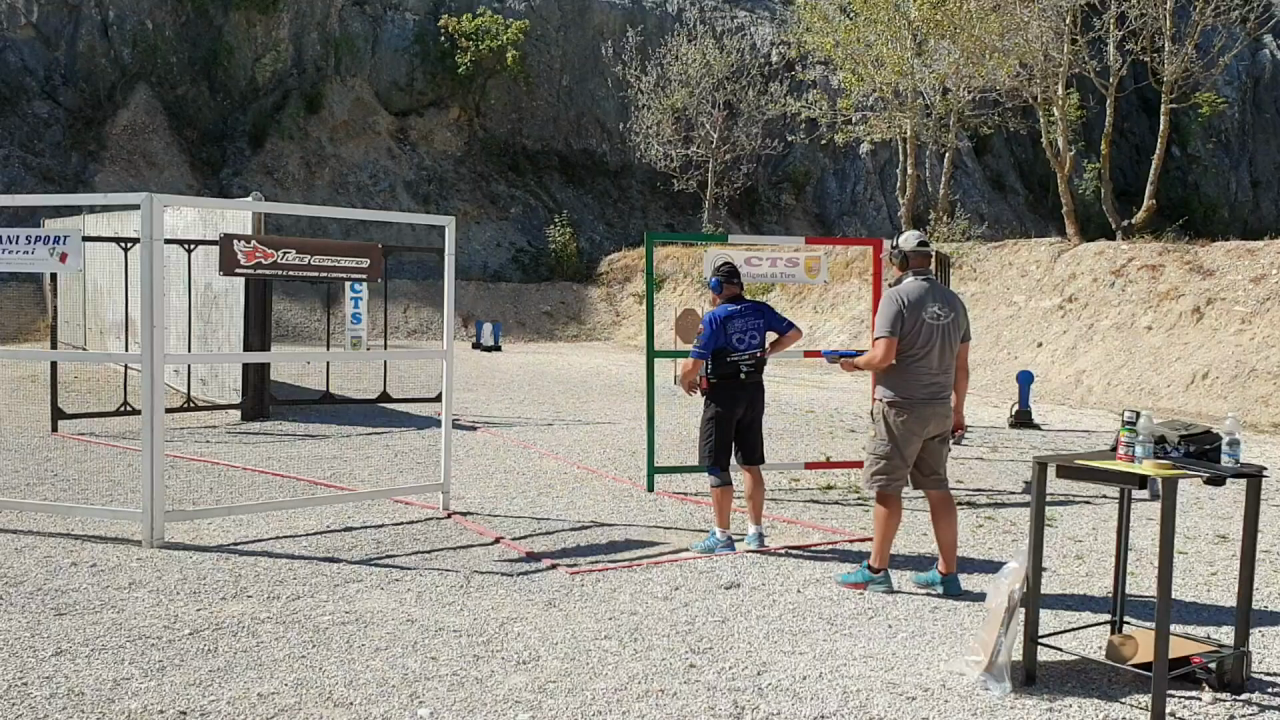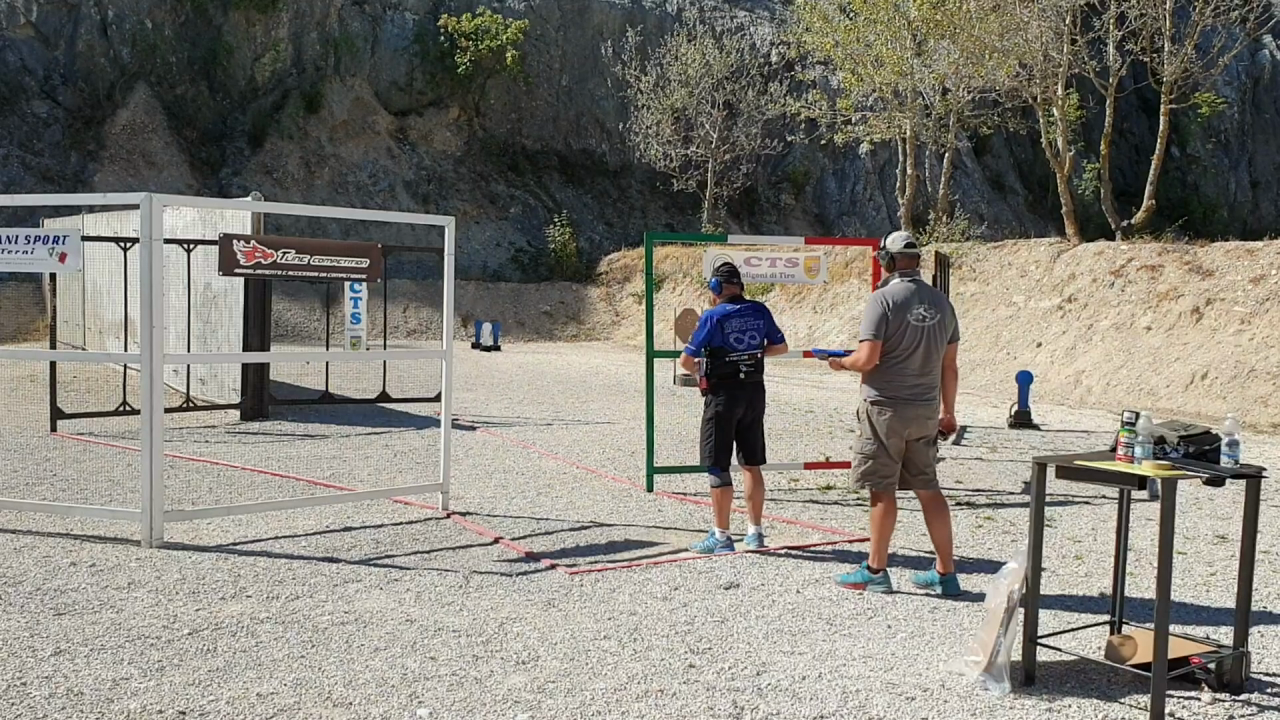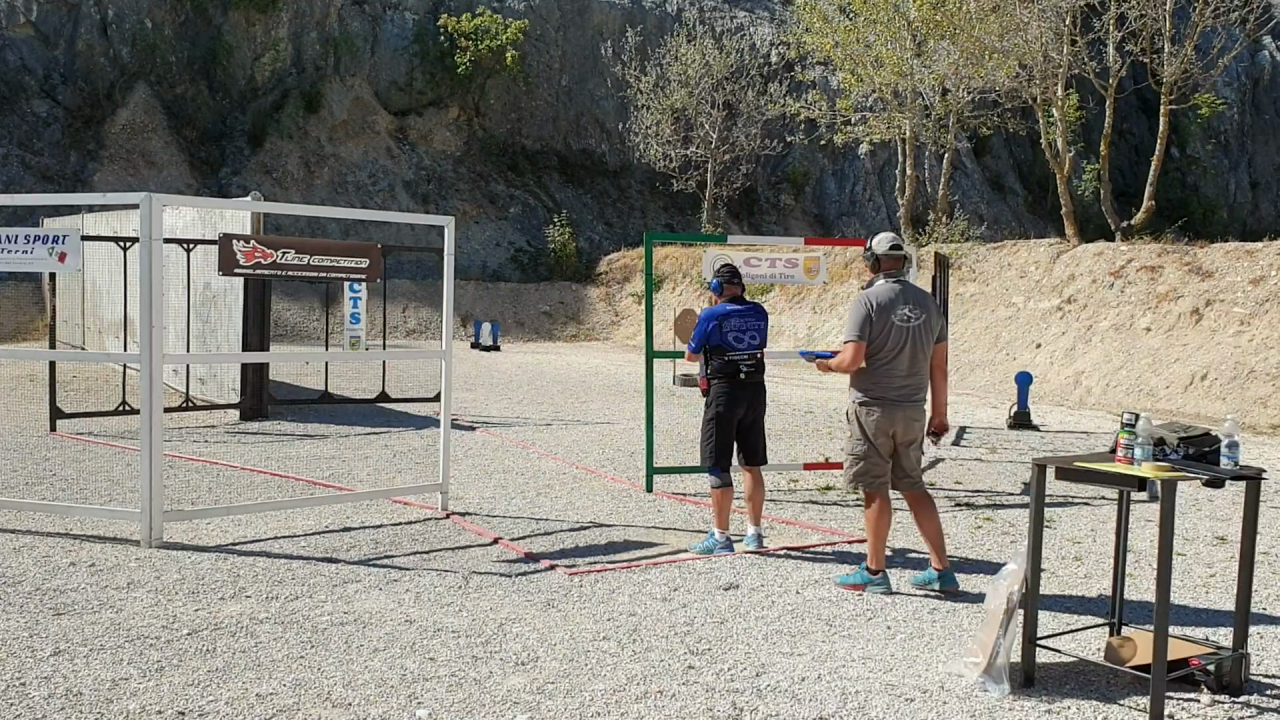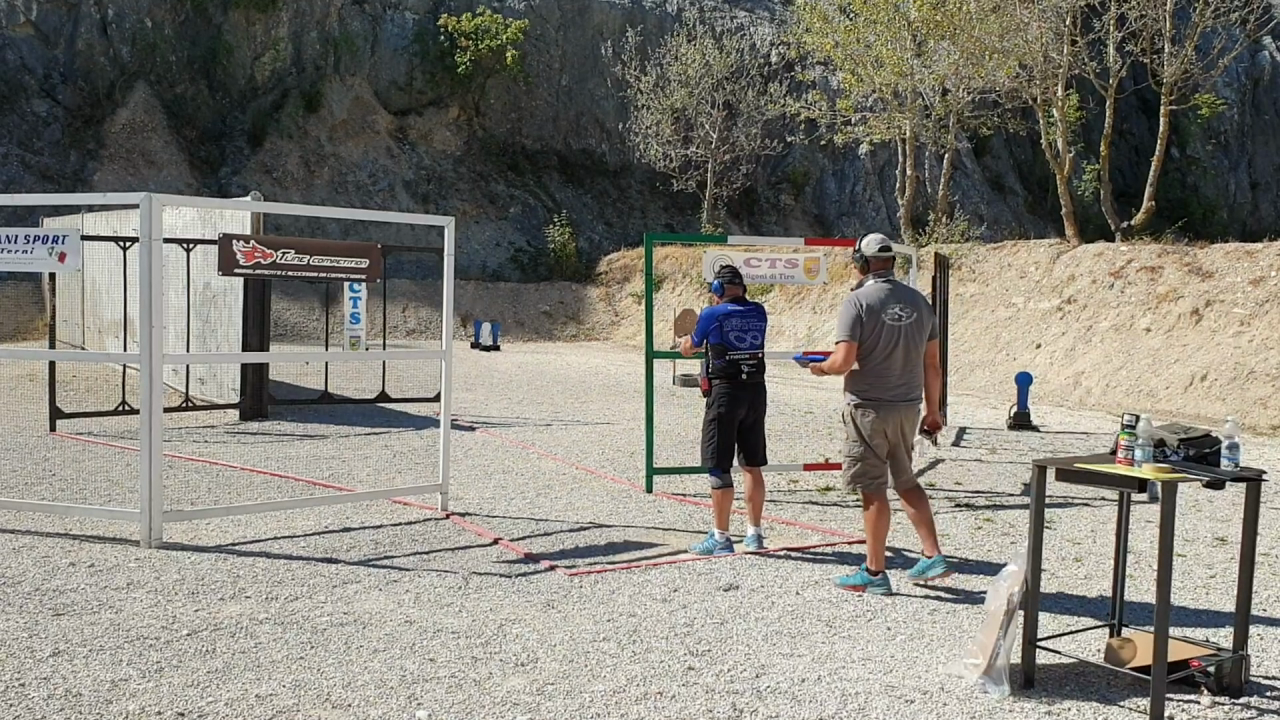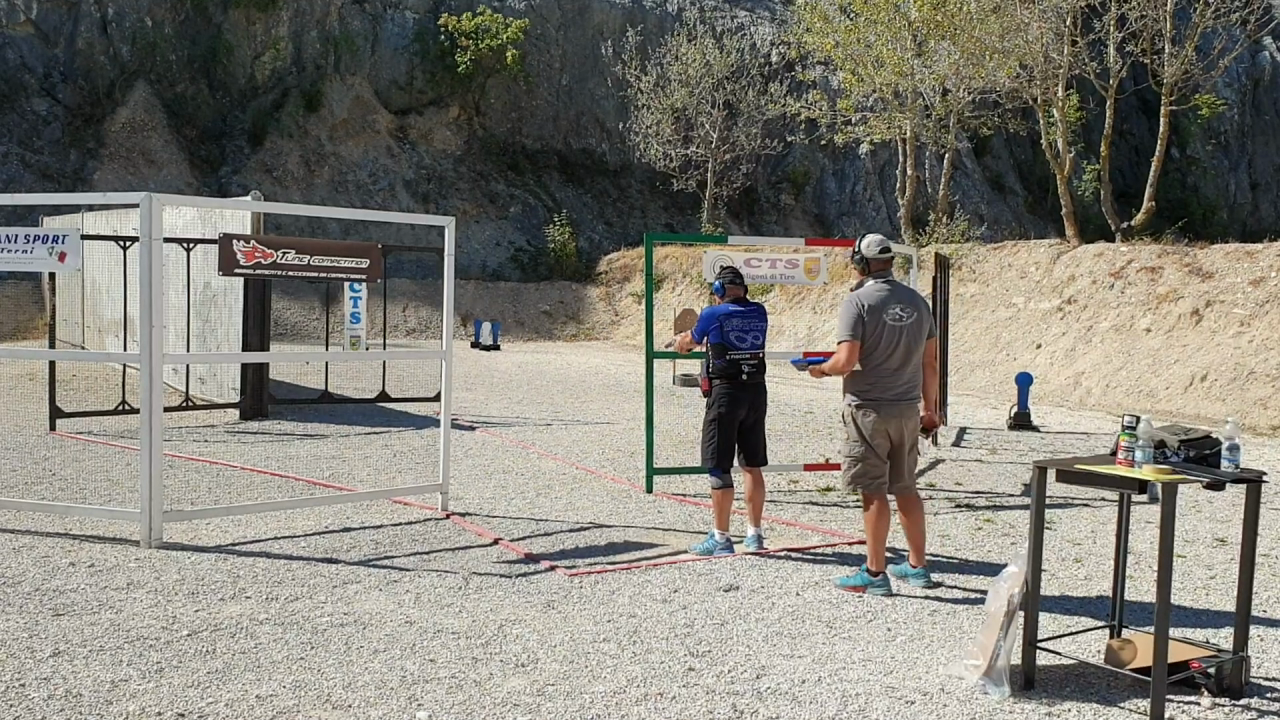
dt=0.2s
person 1, frame 1
left shoulder: (897, 296)
right shoulder: (953, 301)
left elbow: (883, 356)
right elbow: (961, 365)
left wrist: (855, 363)
right wrist: (958, 410)
left hip: (899, 407)
right hip: (938, 410)
left knee: (887, 489)
right knee: (937, 489)
left ankle: (876, 570)
right ankle: (946, 573)
person 1, frame 2
left shoulder: (883, 299)
right shoulder: (941, 301)
left elbow: (867, 358)
right elbow: (949, 366)
left wrist: (841, 362)
right wrist: (948, 411)
left hip: (884, 408)
right hip: (925, 410)
left knee: (882, 489)
right knee: (928, 488)
left ankle: (875, 571)
right ankle: (945, 573)
person 1, frame 3
left shoulder: (868, 300)
right shoulder: (927, 302)
left elbow: (852, 360)
right elbow: (938, 365)
left wrist: (828, 364)
right wrist: (940, 412)
left hip: (873, 408)
right hip: (912, 410)
left knee: (875, 489)
right knee: (914, 487)
left ankle: (875, 572)
right ankle: (942, 569)
person 1, frame 4
left shoulder: (857, 300)
right shoulder: (918, 300)
left elbow: (844, 360)
right elbow: (931, 363)
left wrist: (822, 368)
right wrist: (933, 409)
left hip: (868, 408)
right hip: (907, 408)
left knee: (873, 490)
right knee: (906, 483)
left ankle: (874, 573)
right ankle: (933, 557)
person 1, frame 5
left shoulder: (858, 301)
right shoulder: (916, 301)
left elbow: (847, 361)
right elbow: (929, 361)
left wrist: (821, 369)
right wrist: (929, 407)
left hip: (869, 409)
right hip: (908, 409)
left knee: (873, 490)
right knee: (905, 488)
left ankle: (875, 573)
right ankle: (917, 566)
person 2, frame 1
left shoulder: (715, 317)
right shoulder: (760, 310)
left elbow: (692, 365)
right elbow: (794, 333)
left wrist: (686, 381)
left hip: (723, 394)
right hip: (754, 391)
left knee: (717, 467)
right knee: (751, 464)
left ankle: (722, 536)
right ankle: (755, 532)
person 2, frame 2
left shoulder: (713, 316)
right shoulder: (760, 312)
left elbow: (687, 360)
right elbow: (779, 348)
left wrist: (697, 367)
left hip: (723, 393)
right hip: (754, 391)
left knee: (718, 467)
right knee: (752, 464)
left ankle: (721, 536)
right ankle: (755, 532)
person 2, frame 3
left shoulder: (711, 315)
right shoulder: (759, 313)
left elbow: (692, 355)
left wrist: (703, 354)
left hip: (724, 392)
right hip: (755, 391)
left knee: (718, 468)
right knee: (752, 465)
left ankle: (721, 537)
right ankle: (754, 533)
person 2, frame 4
left shoulder: (713, 314)
right shoulder: (758, 312)
left elbow: (693, 344)
left wrist: (686, 344)
left hip: (725, 393)
right hip: (756, 392)
left knee: (719, 468)
right knee: (752, 465)
left ankle: (720, 538)
right ankle: (754, 533)
person 2, frame 5
left shoulder: (713, 314)
right shoulder: (759, 312)
left elbow: (691, 339)
left wrist: (681, 341)
left hip: (725, 393)
right hip: (756, 392)
left knee: (719, 468)
right knee: (752, 465)
left ankle: (721, 538)
right ankle: (754, 533)
